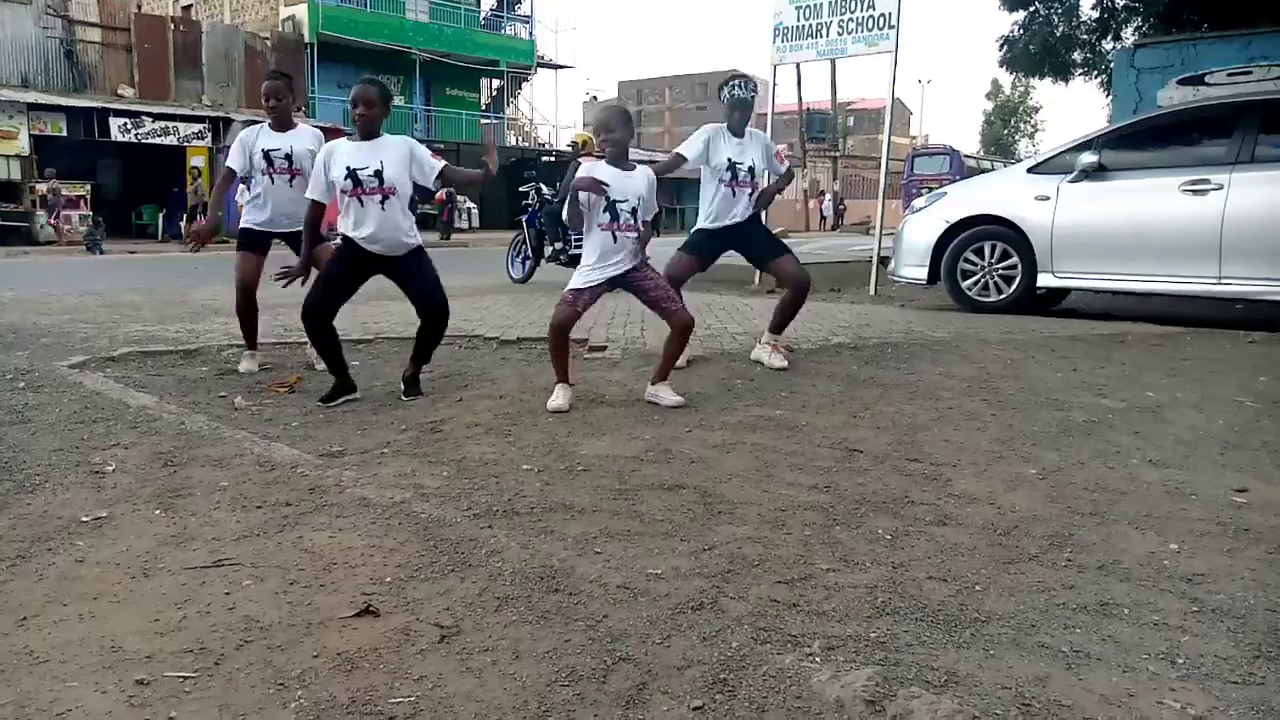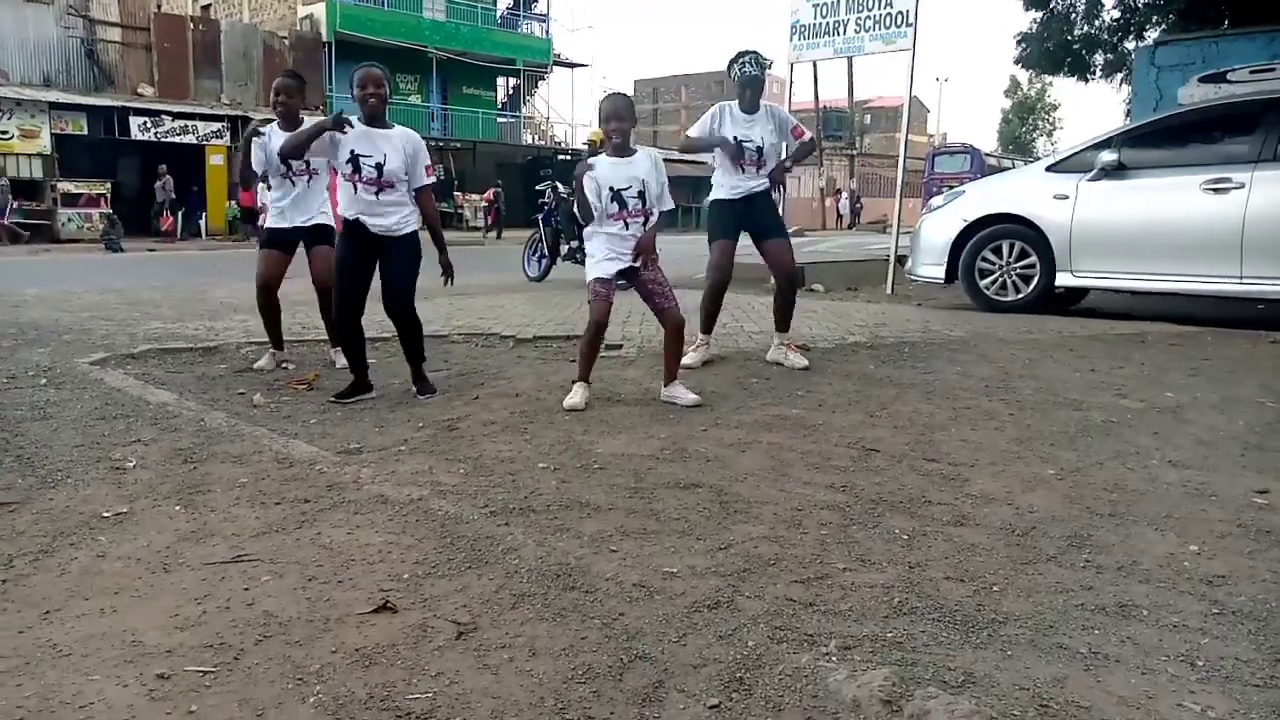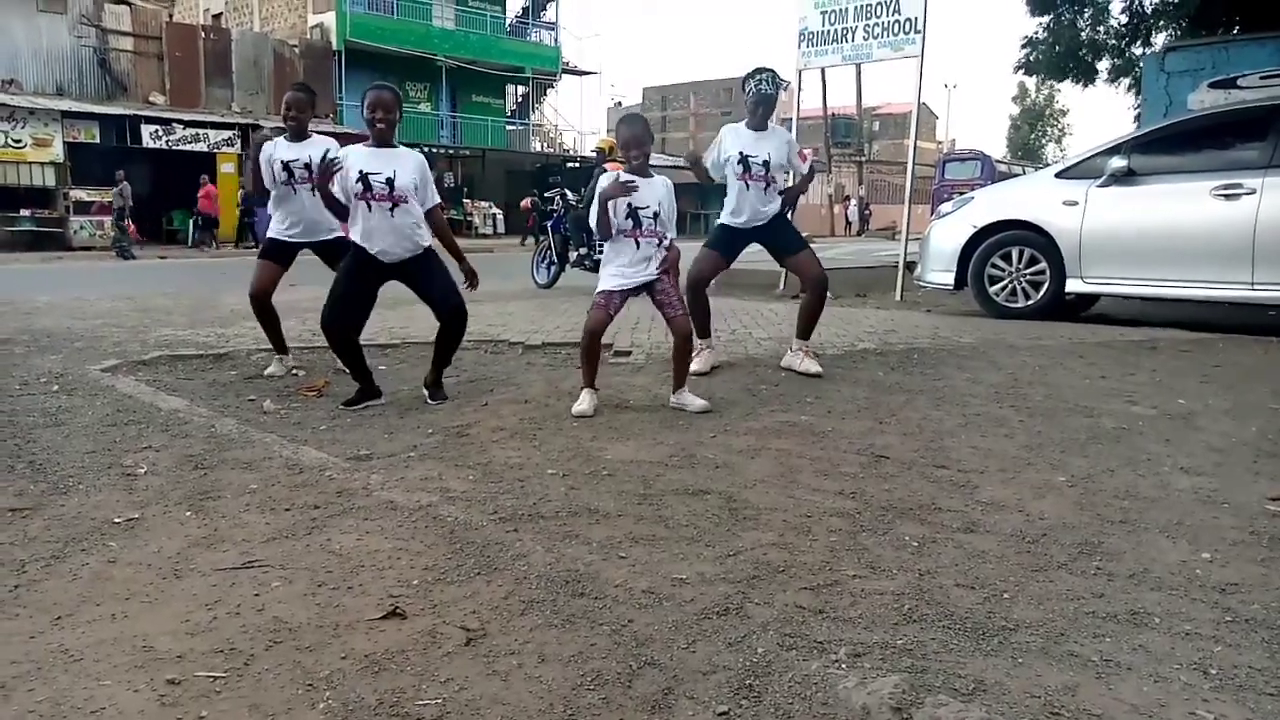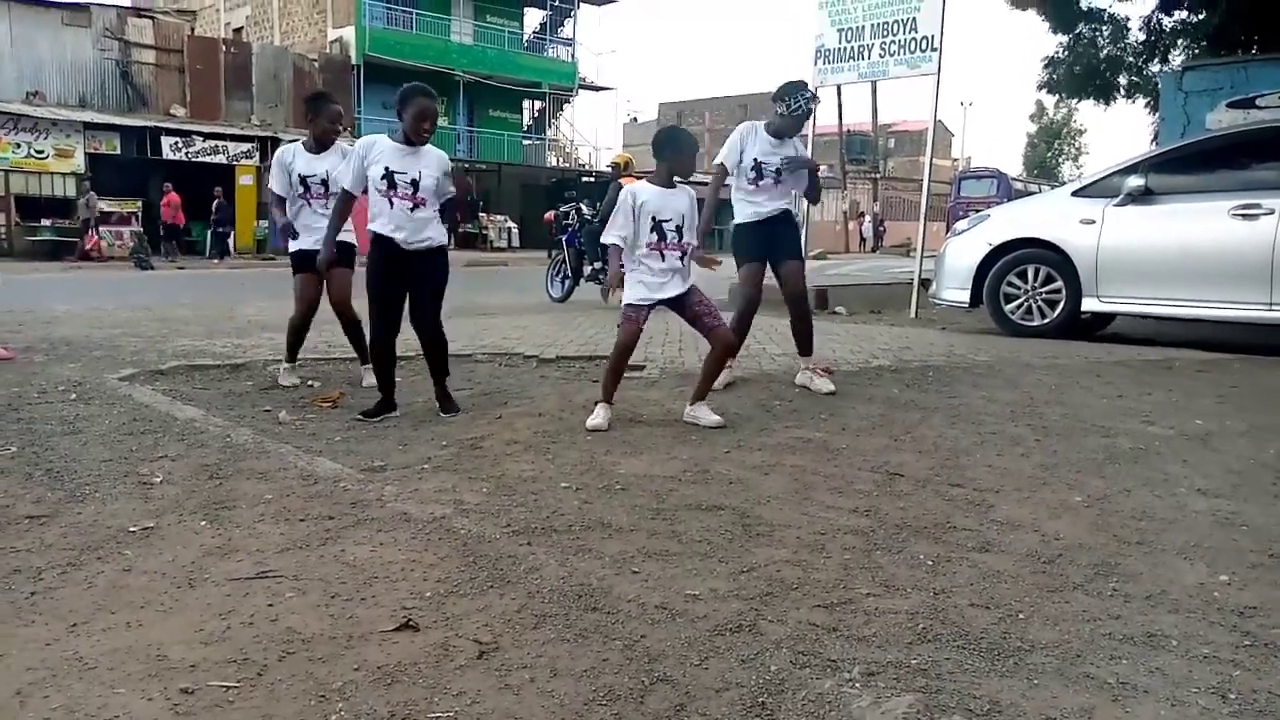
dt=1s
person 1, frame 1
left shoulder: (404, 147)
right shoulder: (331, 151)
left elbow: (444, 174)
right elbow: (316, 206)
left wrist: (485, 175)
right wrist: (304, 263)
left hip: (404, 248)
right hip: (355, 248)
left knee: (437, 312)
right knee: (313, 313)
left ankle: (411, 374)
right ankle: (344, 382)
person 1, frame 2
left shoulder: (409, 140)
right shoulder: (341, 132)
left elbow: (424, 198)
right elbow: (288, 151)
left wrist: (442, 250)
right wrist: (325, 123)
left hip: (400, 235)
right hip: (356, 232)
left knee: (399, 305)
right knee: (345, 310)
left ankle: (419, 374)
right ankle: (361, 379)
person 1, frame 3
left shoulder: (414, 160)
right shoulder: (347, 157)
left elbow: (434, 215)
right elbow: (340, 213)
left wrist: (462, 260)
right wrist: (322, 187)
left hip: (416, 254)
right hip: (365, 255)
left knee: (455, 313)
right knee: (335, 322)
left ankle: (434, 379)
right ankle: (368, 386)
person 1, frame 4
left shoulder: (439, 160)
right shoulder: (369, 147)
left elbow: (447, 212)
right elbow: (346, 198)
left wrist: (457, 191)
right wrist: (328, 243)
left hip: (429, 252)
right hip: (385, 249)
left knee: (428, 323)
right knee: (383, 327)
left ankle: (442, 391)
right ankle: (387, 398)
person 2, frame 1
left shoulder: (761, 140)
right shoulder: (710, 134)
left elbow: (786, 171)
right elbow: (675, 161)
left wrist: (774, 186)
left hip: (749, 223)
right hip: (712, 225)
left knee: (799, 281)
right knee: (670, 279)
left ankle: (768, 343)
person 2, frame 2
left shoulder: (776, 114)
right shoulder: (721, 110)
left elbow: (807, 143)
right elbow: (685, 144)
left wrist: (785, 164)
right wrist: (716, 140)
left hip: (760, 199)
right hip: (725, 200)
left knee: (786, 271)
right knee: (720, 273)
left ankle: (781, 344)
right ankle: (703, 342)
person 2, frame 3
left shoulder: (782, 137)
right shoulder: (728, 134)
left elbow: (807, 170)
right elbow: (710, 178)
left wrist: (799, 184)
right wrist: (694, 165)
left hip: (774, 220)
right hip: (733, 222)
left knee: (817, 281)
right knee: (694, 280)
left ankle: (798, 350)
right ankle: (705, 348)
person 2, frame 4
left shoulder: (796, 148)
right shoulder: (747, 132)
left elbow: (813, 197)
right elbow: (721, 176)
left wrist: (812, 170)
right wrist: (704, 222)
left hip: (782, 222)
right hip: (747, 224)
left knee: (797, 296)
right knee: (749, 299)
left ankle: (808, 368)
right ankle: (725, 365)
person 3, frame 1
left shoulder: (646, 176)
right shoulder: (588, 172)
right elbow: (576, 224)
left wrist: (646, 234)
right wrist: (575, 192)
left hip: (634, 264)
right hip: (595, 264)
left knee: (683, 321)
right knee: (559, 322)
left ankle: (658, 384)
right ankle: (562, 386)
person 3, frame 2
left shoulder: (651, 159)
right shoulder: (593, 166)
left elbow: (661, 209)
right elbow: (587, 216)
left wrist: (651, 234)
right wrist: (579, 183)
left hip: (641, 253)
right hip: (605, 254)
left knee: (674, 321)
right knee: (598, 319)
left ankle: (670, 385)
right ankle: (581, 384)
person 3, frame 3
left shoulder: (665, 185)
right shoulder: (611, 181)
right elbow: (604, 234)
left wrist: (674, 251)
right wrist: (604, 200)
left hip: (656, 269)
right hip: (619, 270)
left knee: (683, 329)
right knee: (593, 326)
left ankle: (679, 391)
right ankle: (588, 390)
person 3, frame 4
left shoulder: (688, 196)
right shoulder: (635, 192)
right elbow: (616, 240)
left wrist: (698, 254)
right wrist: (614, 269)
left hip: (681, 281)
right hip: (642, 281)
left knee: (726, 340)
right knee: (625, 341)
left ankle: (696, 405)
right ankle: (604, 404)
person 4, frame 1
left shoulder: (313, 136)
right shoulder: (250, 136)
right elbow: (228, 180)
right wrist: (212, 218)
left hip: (300, 222)
right hip: (257, 221)
right knee: (245, 287)
right ankle: (250, 350)
person 4, frame 2
left shoulder: (323, 131)
right shoulder: (263, 136)
right elbow: (247, 182)
right wrist: (246, 143)
left hip: (317, 217)
right hip: (279, 220)
left knee: (325, 283)
right knee: (265, 283)
left ankle: (337, 346)
right ankle: (276, 348)
person 4, frame 3
left shoulder: (328, 145)
right shoulder: (269, 148)
right elbow: (260, 198)
right wrist: (255, 157)
left hip: (328, 230)
right hip: (284, 232)
right knee: (258, 294)
right ankle: (281, 355)
person 4, frame 4
left shoulder: (346, 154)
right shoulder: (286, 155)
right elbow: (277, 201)
right wrist: (282, 220)
left hip: (340, 238)
right hip: (306, 242)
left knee: (341, 304)
right knee: (306, 307)
left ankle: (366, 364)
right ankle: (289, 363)
